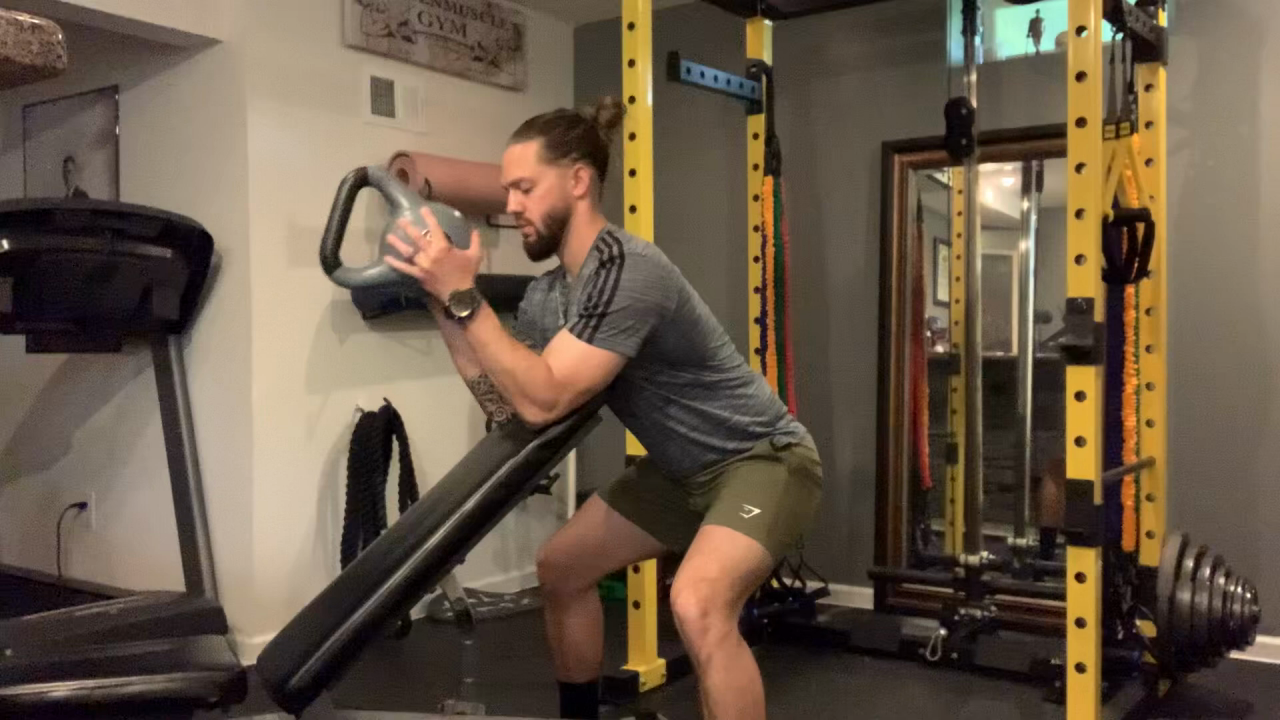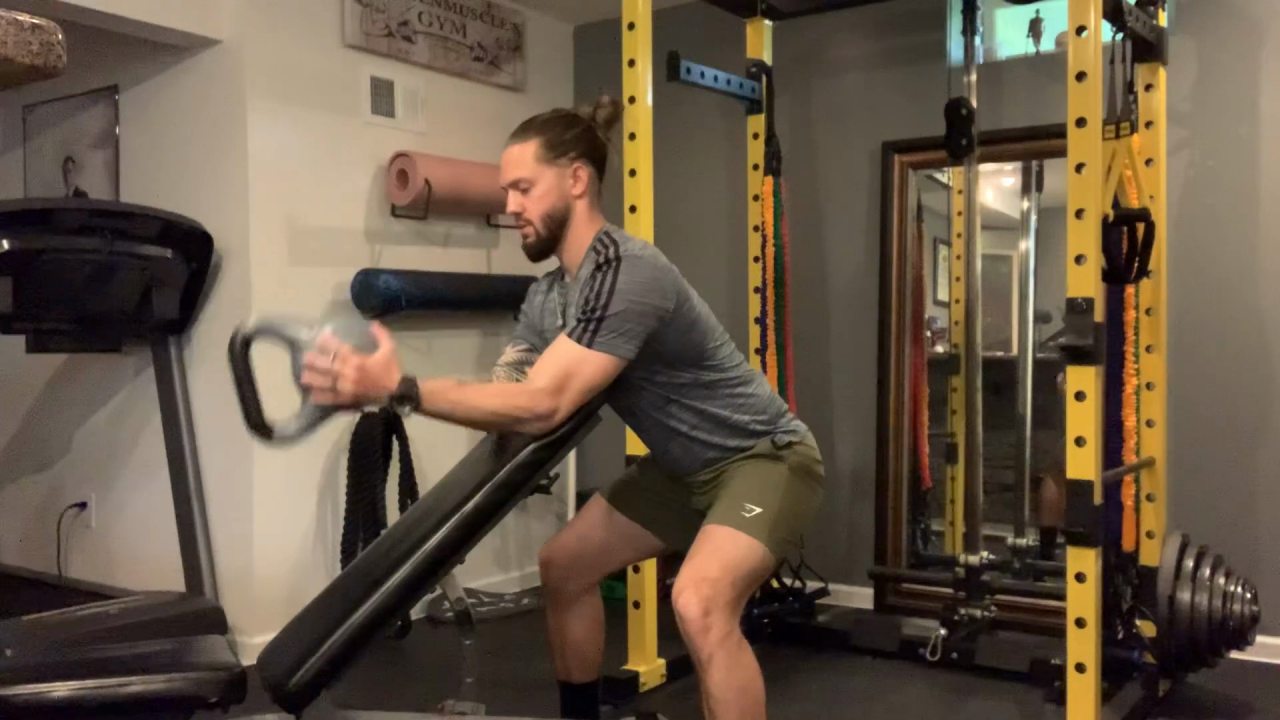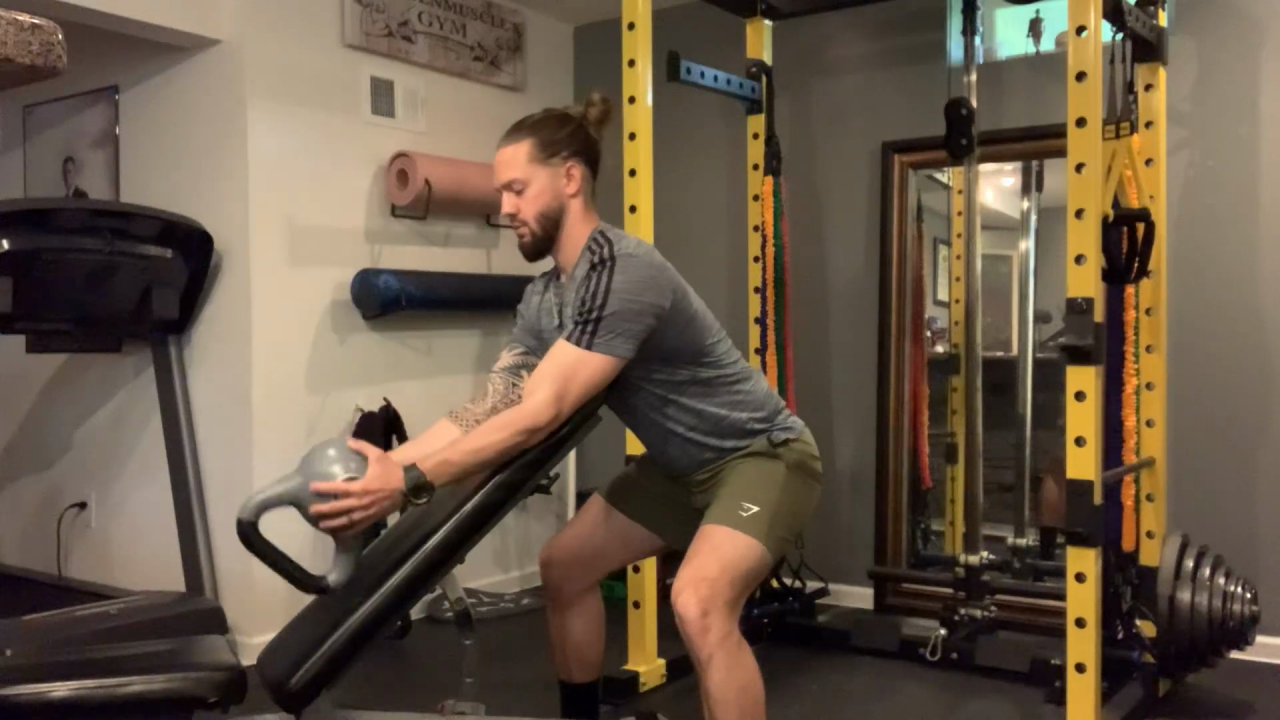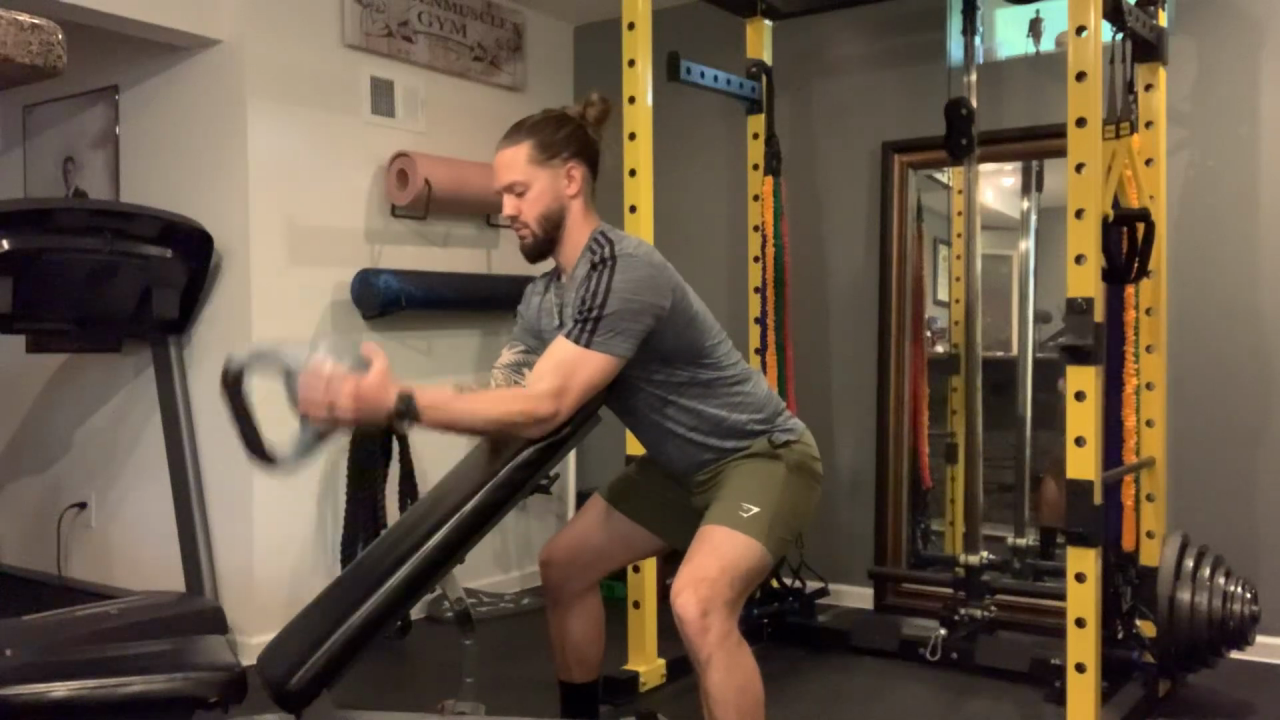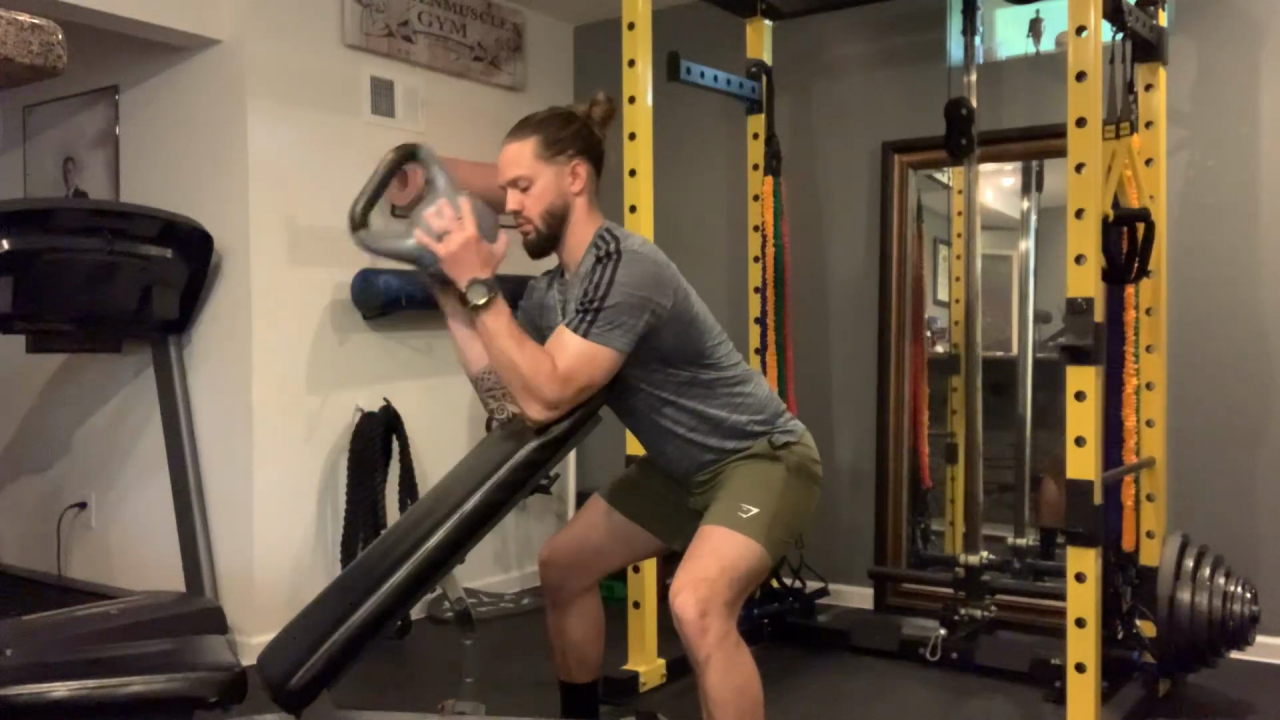
dt=0.5s
person 1, frame 1
left shoulder: (630, 272)
right shoulder: (547, 294)
left elbow: (545, 400)
right elbow: (505, 401)
left wrist: (461, 297)
right wrist: (443, 302)
left hip: (763, 458)
right hip: (682, 466)
left knee: (698, 605)
right knee: (561, 566)
person 1, frame 2
left shoulder: (627, 272)
right shoulder: (547, 297)
left elbow: (539, 406)
right elbow: (505, 395)
left wrist: (398, 386)
right wrist: (384, 384)
left hip: (763, 456)
right hip: (683, 465)
left knee: (699, 604)
right knee: (563, 566)
person 1, frame 3
left shoulder: (624, 272)
right shoulder: (542, 298)
left elbow: (540, 415)
right elbow: (493, 406)
left wrist: (408, 481)
right wrist: (389, 460)
left hip: (762, 454)
right hip: (682, 462)
left knee: (698, 604)
right knee: (564, 567)
person 1, frame 4
left shoulder: (623, 272)
right shoulder: (544, 299)
left elbow: (540, 409)
right elbow: (501, 396)
left wrist: (398, 403)
right wrist: (379, 399)
left hip: (762, 455)
right hip: (682, 464)
left knee: (697, 603)
right knee: (563, 566)
person 1, frame 5
left shoulder: (627, 269)
right shoulder: (549, 290)
left elbow: (545, 399)
right elbow: (508, 402)
left wrist: (480, 286)
right wrist: (454, 294)
left hip: (763, 456)
right hip: (682, 465)
left knee: (697, 605)
right knee: (563, 567)
